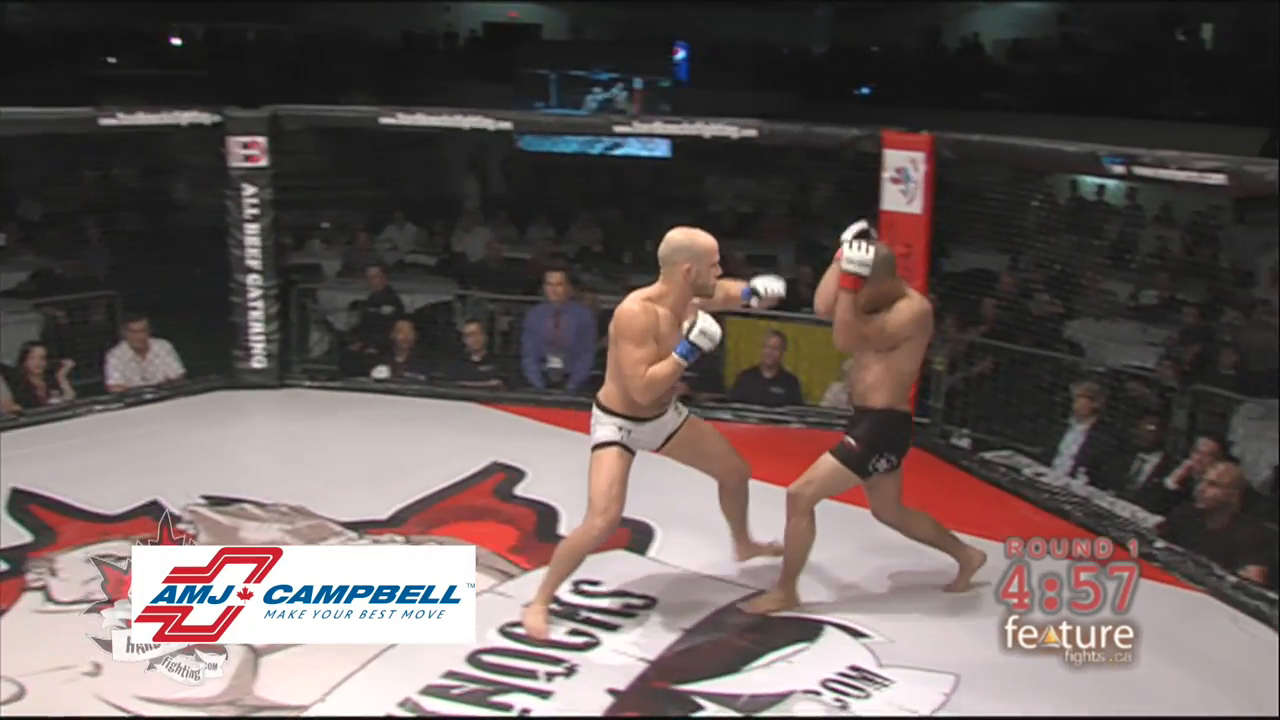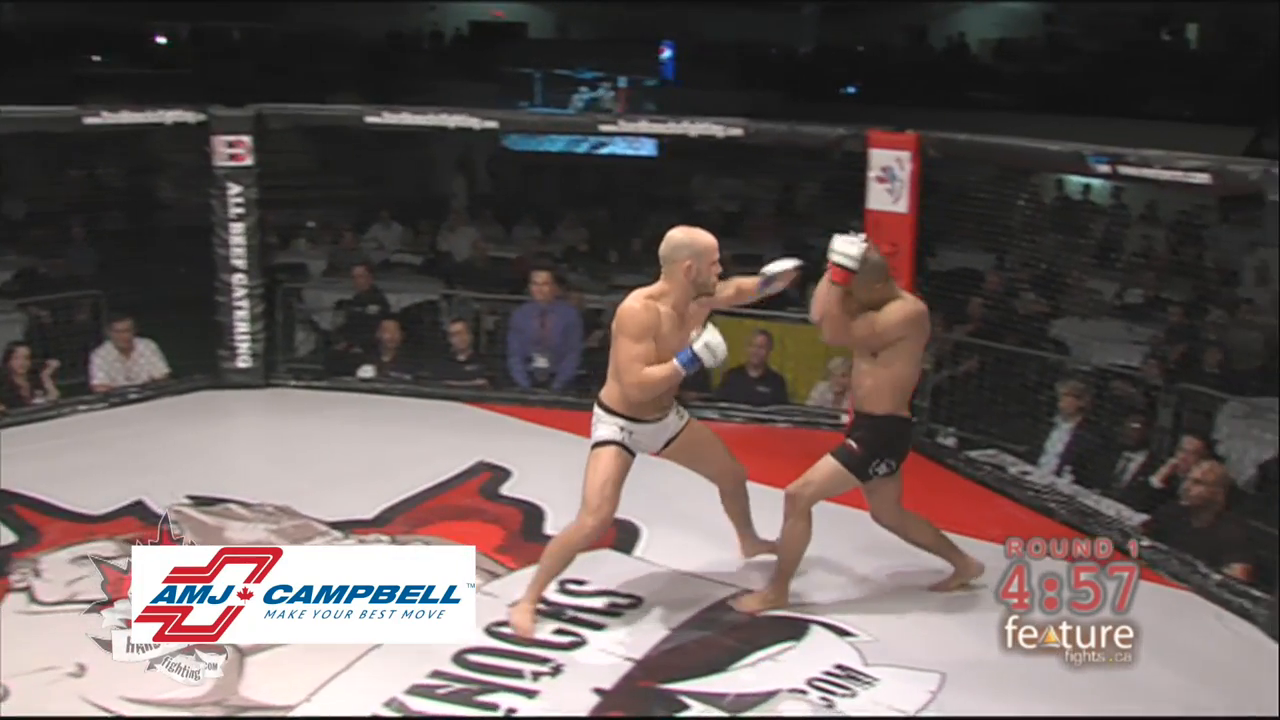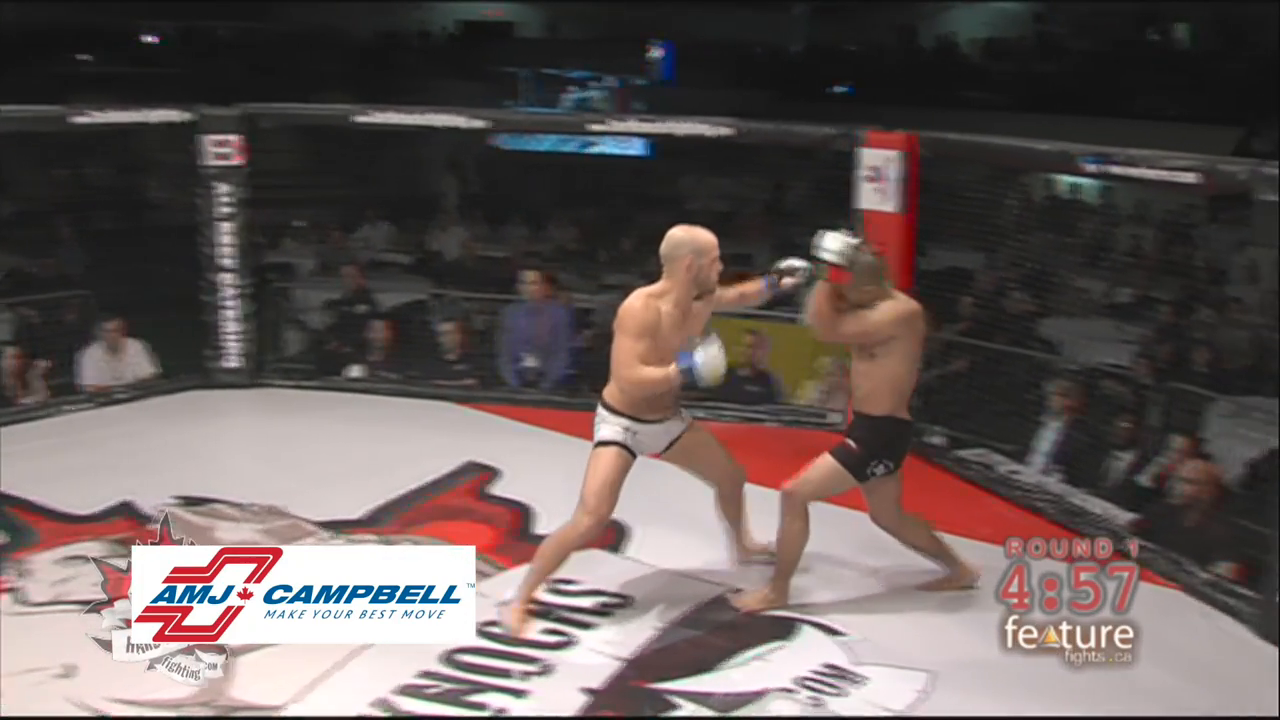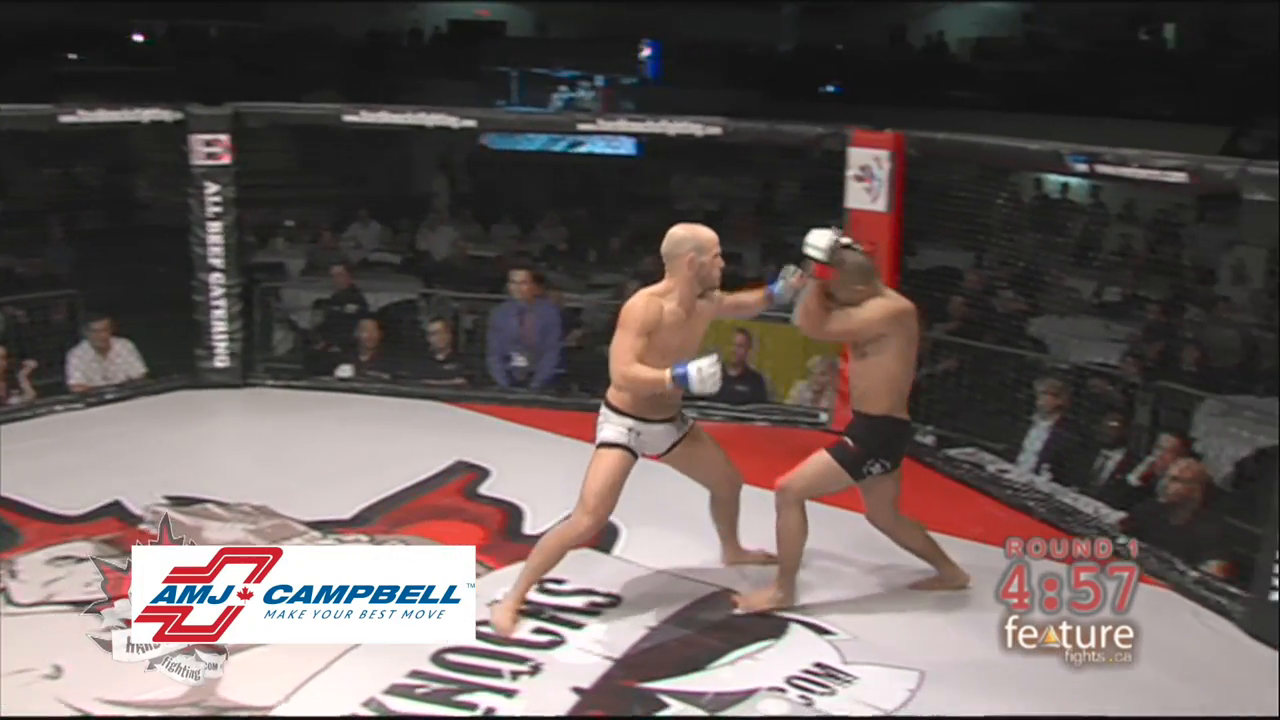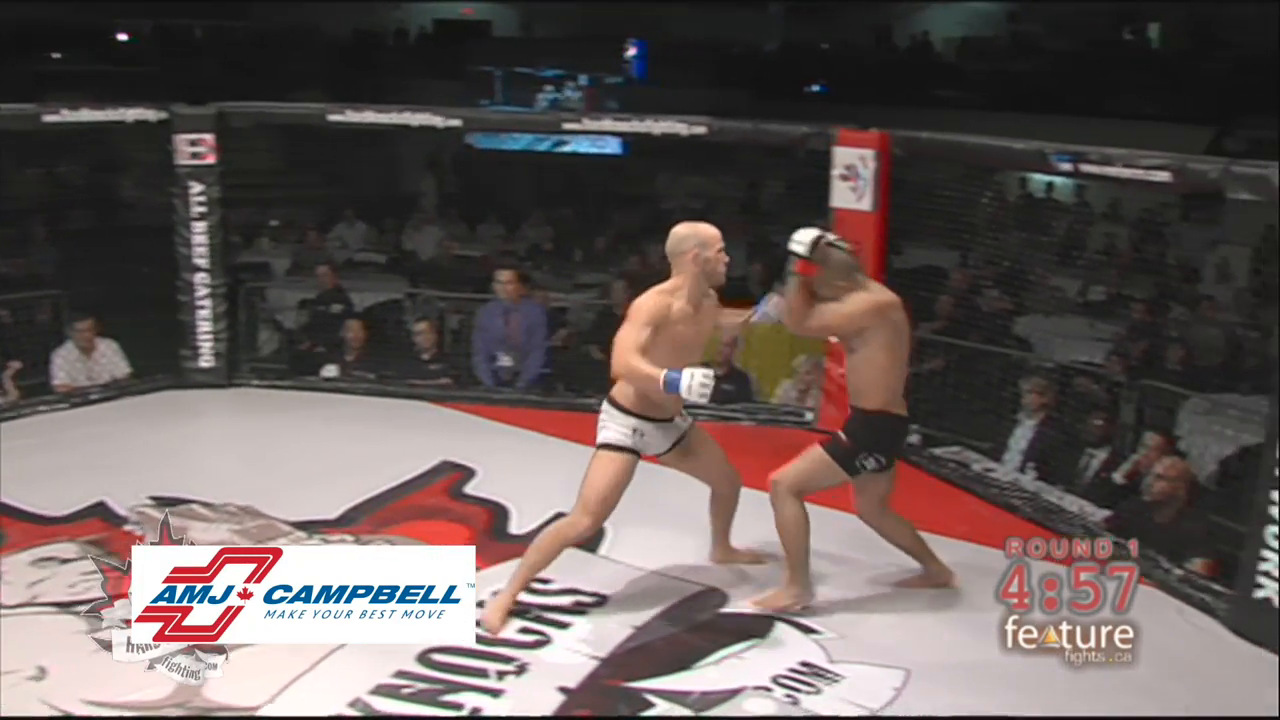
dt=0.1s
person 1, frame 1
left shoulder: (694, 300)
right shoulder: (636, 313)
left elbow: (725, 293)
right elbow: (642, 388)
left wrist: (753, 290)
right wrist: (689, 349)
left hip: (665, 415)
right hip: (618, 423)
left knee: (736, 472)
right knee: (601, 523)
left ankle: (743, 545)
right ankle: (539, 602)
person 1, frame 2
left shoulder: (699, 301)
right shoulder: (638, 310)
left elbow: (734, 291)
right elbow: (636, 386)
left wrist: (767, 280)
right wrist: (689, 361)
left hip: (666, 418)
right hip: (619, 423)
left knee: (733, 475)
right knee: (593, 521)
left ankle: (749, 542)
right ankle: (527, 601)
person 1, frame 3
left shoulder: (703, 300)
right shoulder: (640, 308)
left elbow: (740, 294)
right elbow: (627, 379)
left wrist: (777, 278)
right wrist: (688, 368)
left hip: (669, 419)
right hip: (622, 422)
left knee: (731, 478)
right knee: (589, 520)
left ankle: (742, 546)
right ankle: (520, 600)
person 1, frame 4
left shoulder: (706, 302)
right shoulder: (644, 307)
left elbow: (739, 305)
right elbow: (622, 375)
left wrist: (776, 292)
right wrist: (681, 377)
left hip: (671, 422)
right hip: (625, 423)
left knee: (729, 482)
right knee: (588, 521)
left ankle: (732, 550)
right ankle: (512, 599)
person 1, frame 5
left shoulder: (705, 300)
right shoulder: (657, 304)
right elbow: (622, 364)
right wrist: (672, 381)
left hip: (671, 423)
right hip: (628, 423)
left knee: (728, 480)
right knee: (584, 521)
left ankle: (722, 549)
right ankle: (505, 596)
person 2, frame 1
left shoulder: (914, 310)
right shoulder: (873, 297)
left elbow: (847, 341)
right elbow: (823, 308)
left wrist: (851, 281)
right wrist: (842, 260)
left hip: (882, 426)
right hip: (869, 420)
left knee: (800, 496)
right knee: (889, 511)
left ankle: (785, 592)
right ankle: (968, 556)
person 2, frame 2
left shoulder: (909, 312)
right shoulder: (868, 302)
left elbow: (835, 335)
right elbow: (820, 317)
left wrist: (841, 274)
right wrist: (837, 266)
left hip: (882, 431)
right hip: (869, 426)
left knee: (798, 496)
right knee: (890, 514)
left ankle: (776, 590)
right ankle: (964, 564)
person 2, frame 3
left shoulder: (902, 313)
right shoulder: (871, 305)
left elbow: (827, 331)
right elbow: (817, 320)
left wrist: (832, 271)
right wrist: (836, 269)
left hip: (881, 432)
right hip: (873, 427)
left knee: (794, 494)
right knee: (889, 515)
left ankle: (777, 589)
right ankle: (960, 571)
person 2, frame 4
left shoulder: (894, 311)
right shoulder: (865, 302)
left elbow: (816, 328)
right elbow: (806, 320)
left wrist: (821, 269)
right wrist: (825, 269)
left hip: (879, 431)
right hip: (871, 426)
left knee: (788, 490)
right knee: (884, 515)
left ankle: (782, 589)
right ankle: (950, 571)
person 2, frame 5
left shoulder: (875, 303)
right shoulder: (859, 292)
left elbow: (799, 325)
right elbow: (804, 315)
left wrist: (800, 265)
right wrist: (819, 262)
left hip: (874, 426)
right hip: (880, 422)
left knee: (783, 484)
right knee: (873, 510)
left ankle: (796, 586)
right ankle: (935, 570)
